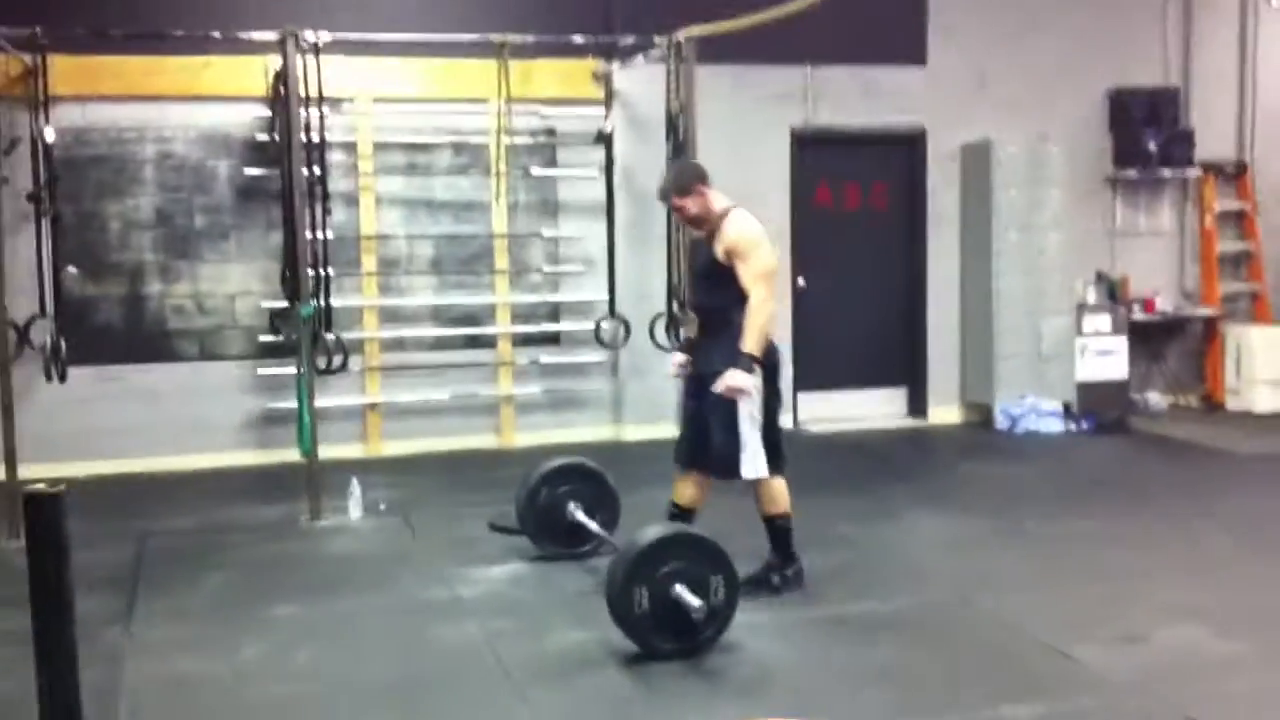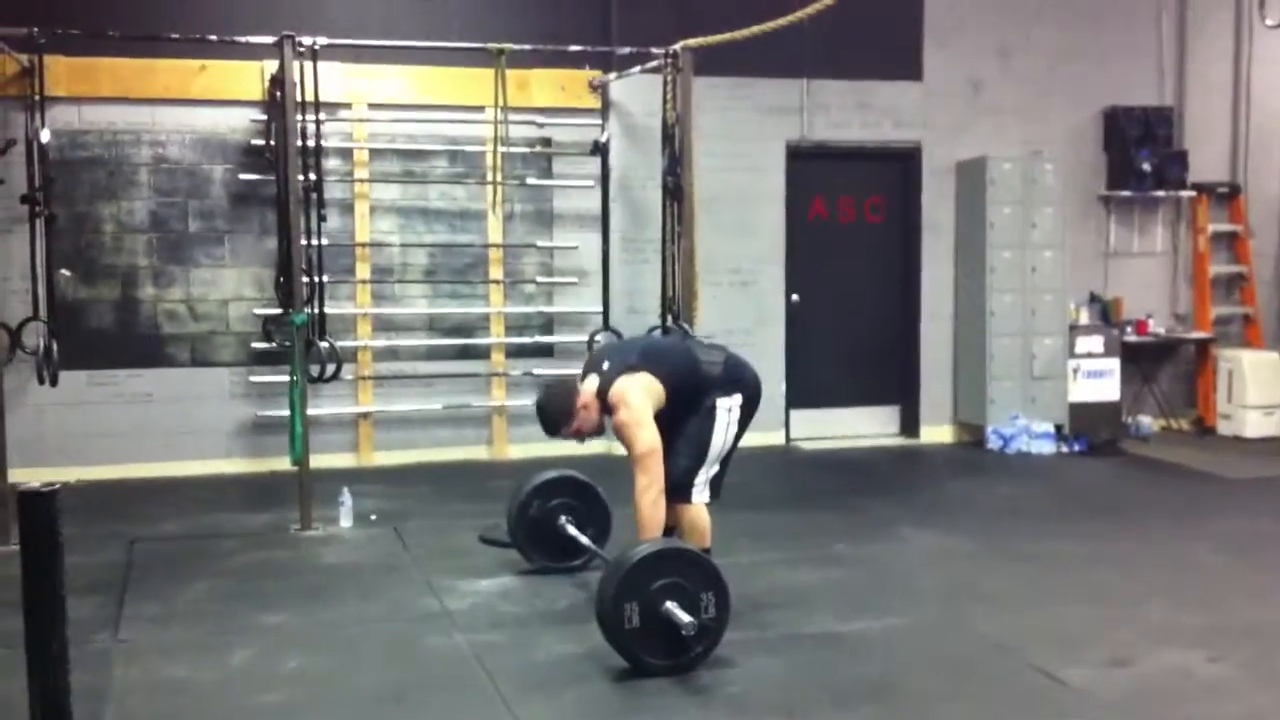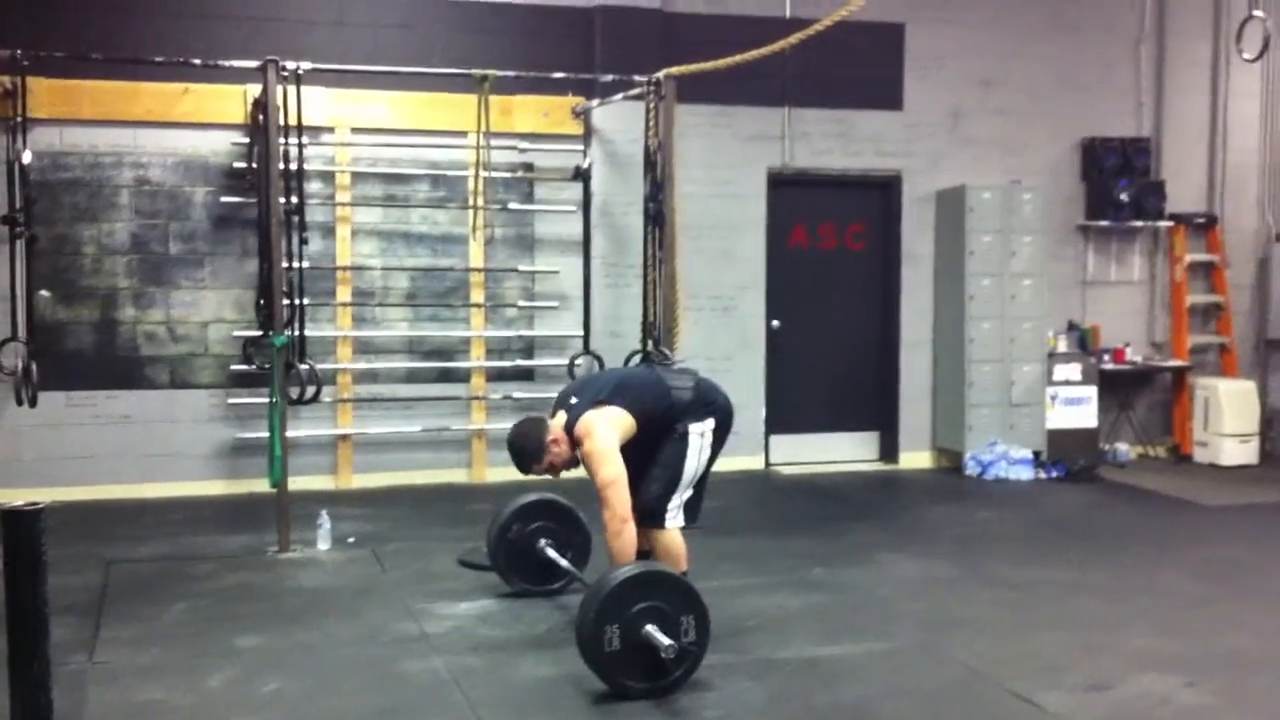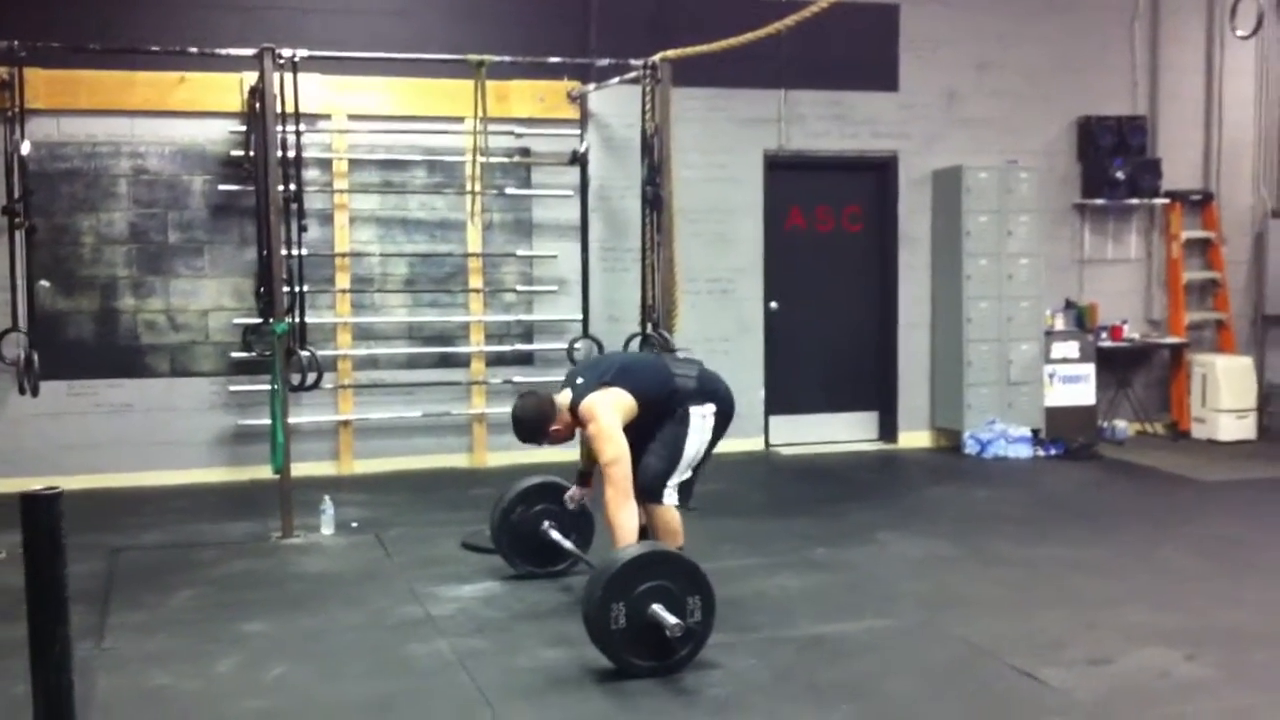
dt=1s
person 1, frame 1
left shoulder: (740, 230)
right shoulder: (702, 234)
left elbow: (761, 298)
left wrist: (745, 363)
right wrist: (688, 346)
left hip: (738, 363)
right hip: (707, 359)
left knee: (757, 464)
right knee: (691, 457)
left ankle: (785, 563)
person 1, frame 2
left shoulder: (628, 405)
right shoulder: (591, 375)
left elbow: (650, 488)
left hip: (730, 387)
right hip: (695, 385)
left knee: (682, 483)
right knee: (659, 472)
person 1, frame 3
left shoulder: (594, 435)
right shoulder: (562, 410)
left elbow: (619, 518)
left hip: (702, 411)
right hip: (668, 410)
left knee: (656, 509)
right knee: (630, 498)
person 1, frame 4
left shoulder: (599, 415)
right shoulder: (571, 389)
left elbow: (620, 496)
right wrist: (583, 480)
left hip: (704, 401)
left knee: (654, 485)
right knee: (625, 475)
